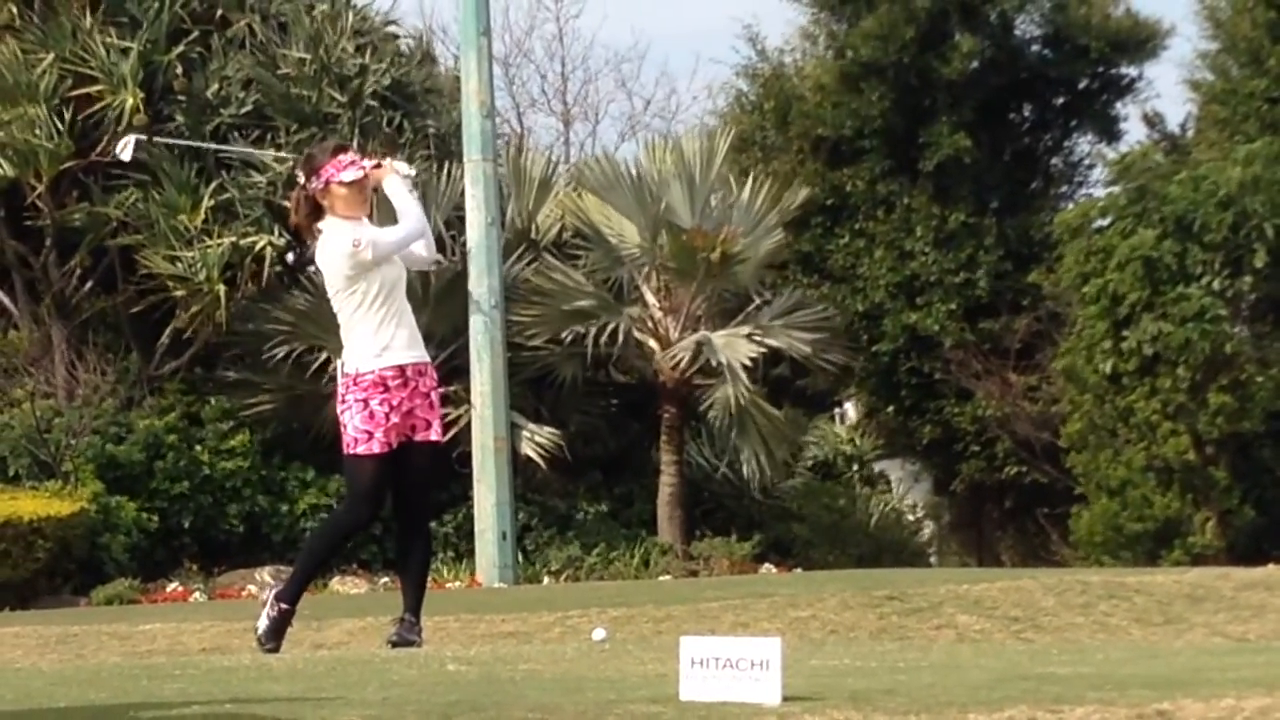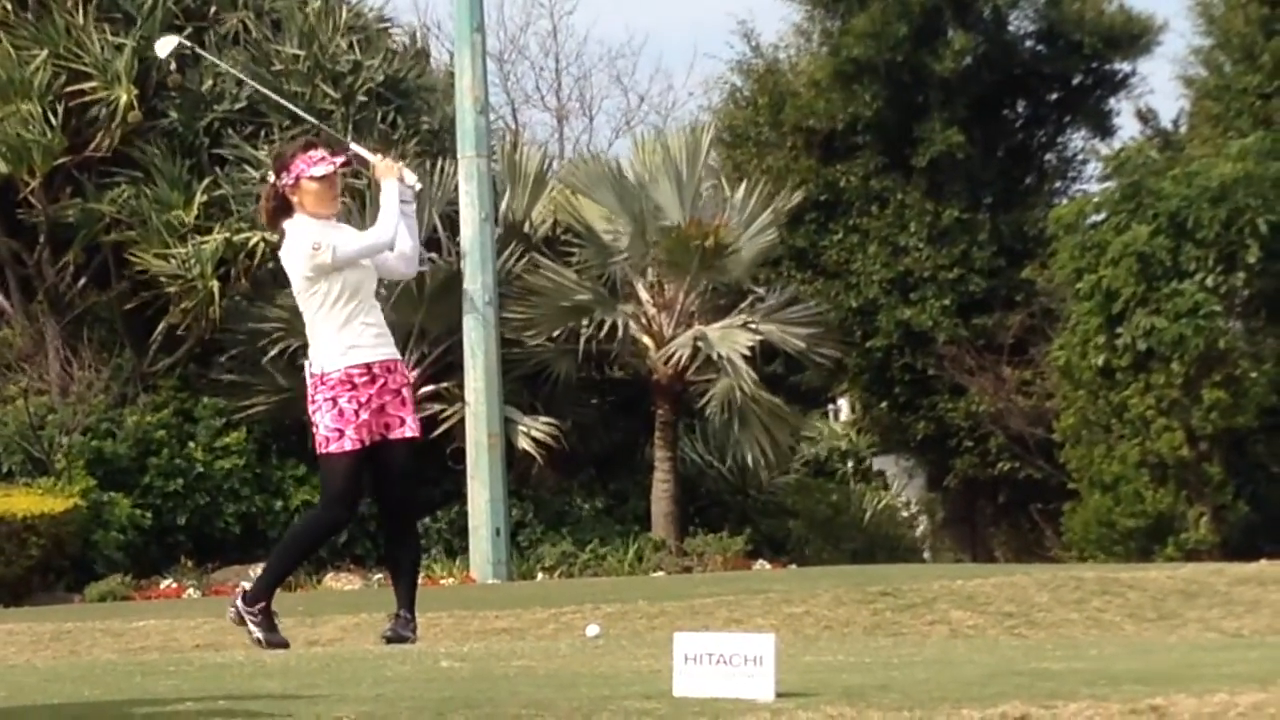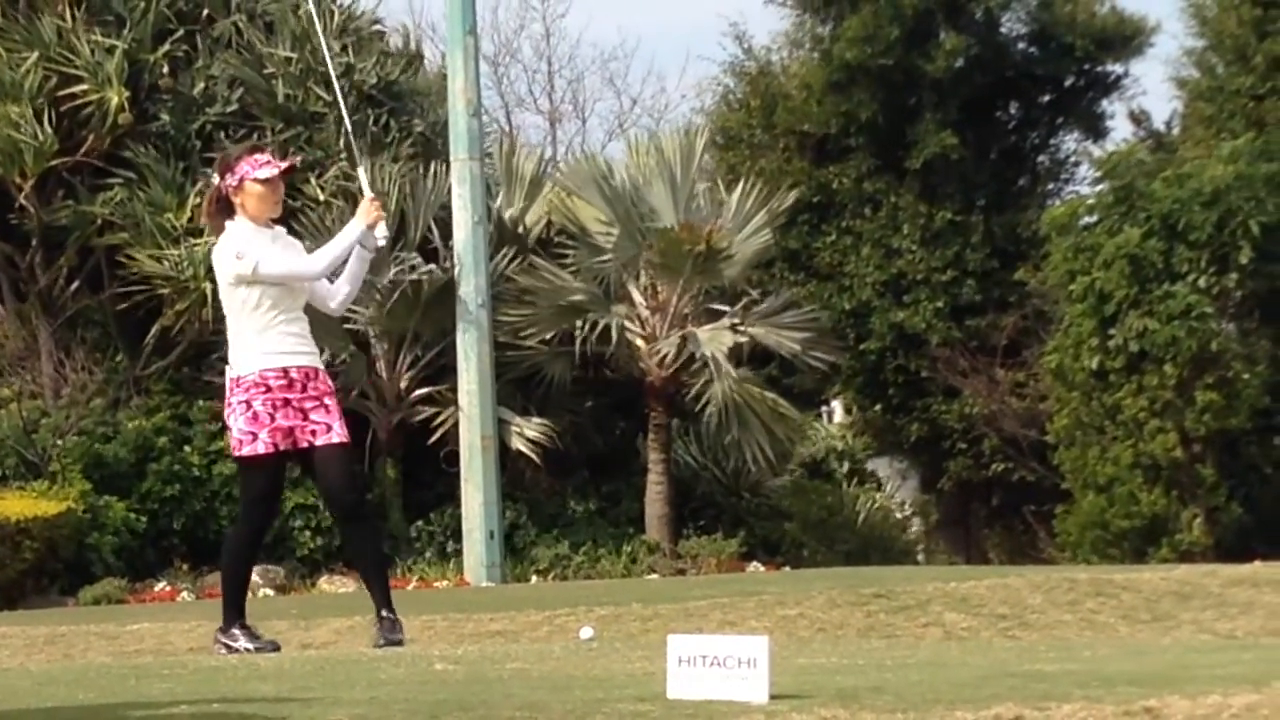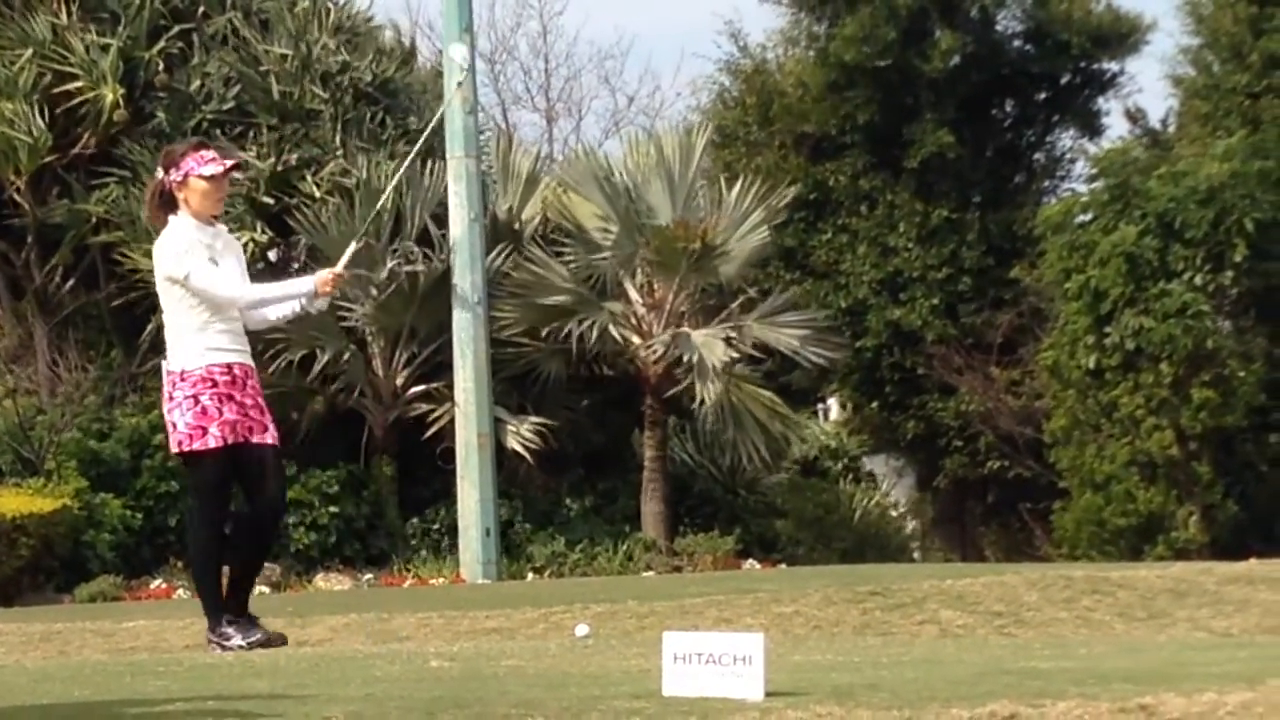
dt=0.3s
person 1, frame 1
left shoulder: (361, 234)
right shoulder: (343, 243)
left elbow: (425, 254)
right elbow: (412, 229)
left wrist: (397, 183)
right wrist: (393, 183)
left hip: (413, 376)
right hip: (370, 385)
left knee: (414, 505)
right knee: (362, 505)
left ankle: (411, 617)
right ankle: (284, 597)
person 1, frame 2
left shoulder: (340, 232)
right shoulder: (305, 243)
left elbow: (405, 264)
right elbow: (382, 238)
left wrist: (403, 195)
right wrist: (387, 183)
left hip: (387, 374)
right hip: (339, 382)
left knee: (398, 502)
right knee: (338, 505)
left ankle: (405, 613)
right ankle: (254, 597)
person 1, frame 3
left shoulder: (285, 243)
right shoulder: (233, 248)
left elbow: (332, 301)
right elbow: (314, 267)
left wrist: (366, 245)
right wrist: (359, 224)
left hip: (309, 382)
right hip: (255, 388)
left knee: (349, 500)
right knee: (258, 510)
left ankle: (386, 615)
right ankle: (232, 626)
person 1, frame 4
left shoulder: (226, 242)
right shoulder: (173, 246)
right elbow: (238, 296)
left wrist: (308, 299)
right wrist: (309, 284)
left hip: (241, 379)
right hip: (195, 384)
left knee: (268, 502)
right knee: (211, 506)
left ankle: (237, 610)
right ankle: (219, 623)
